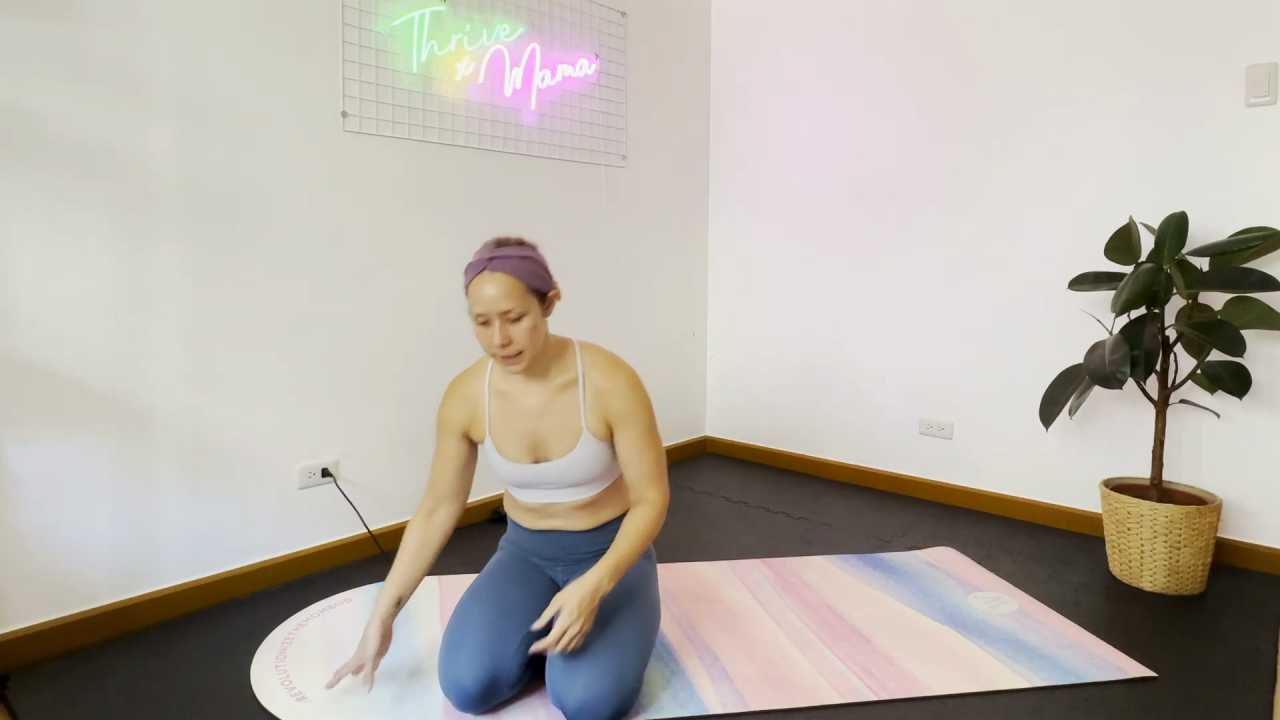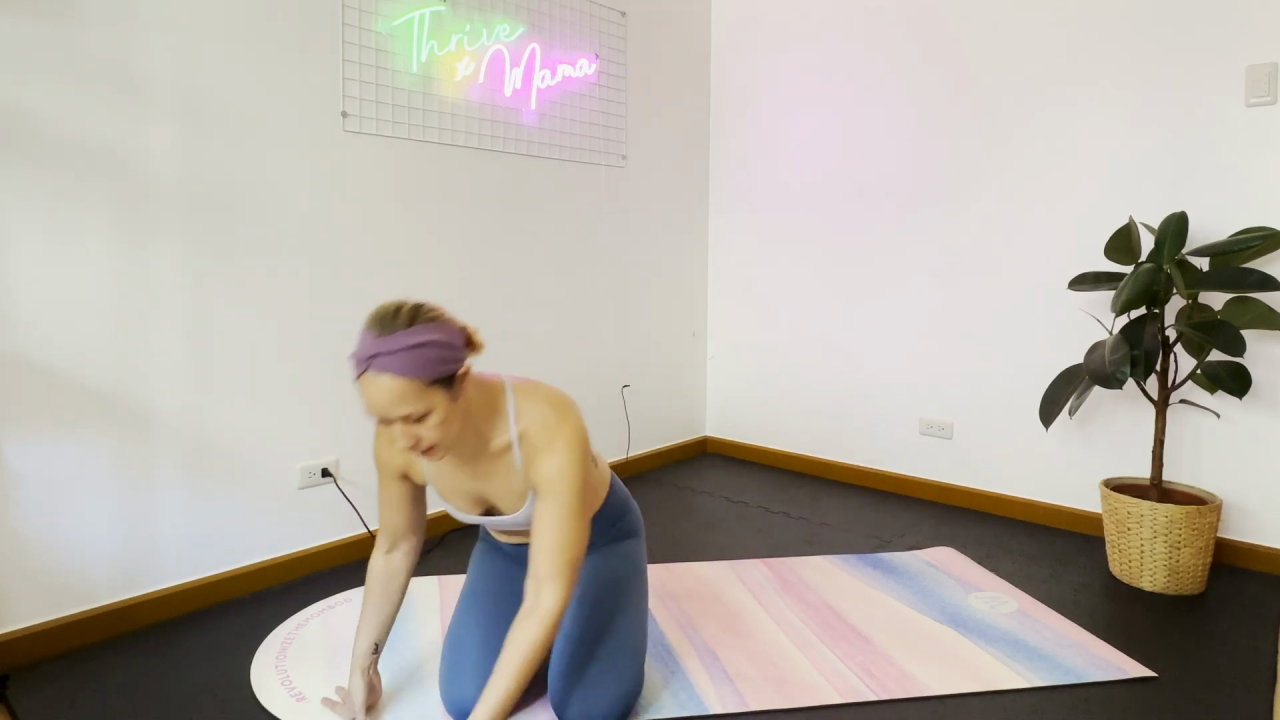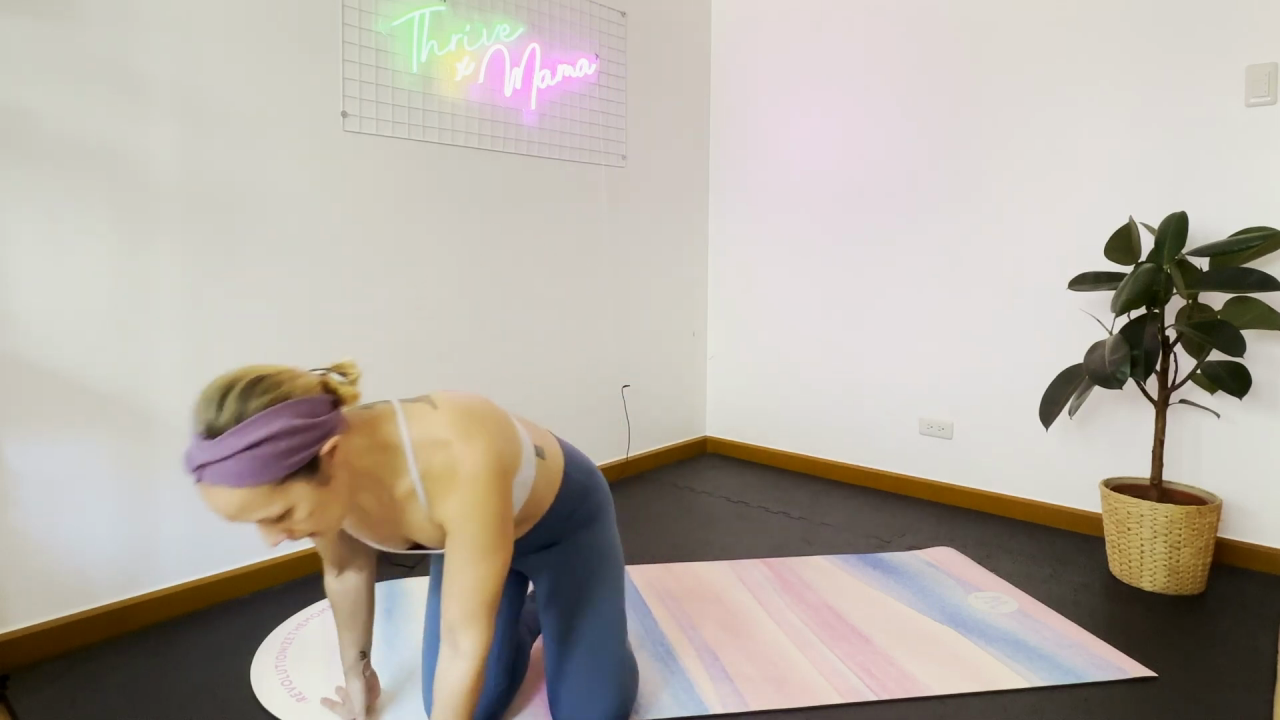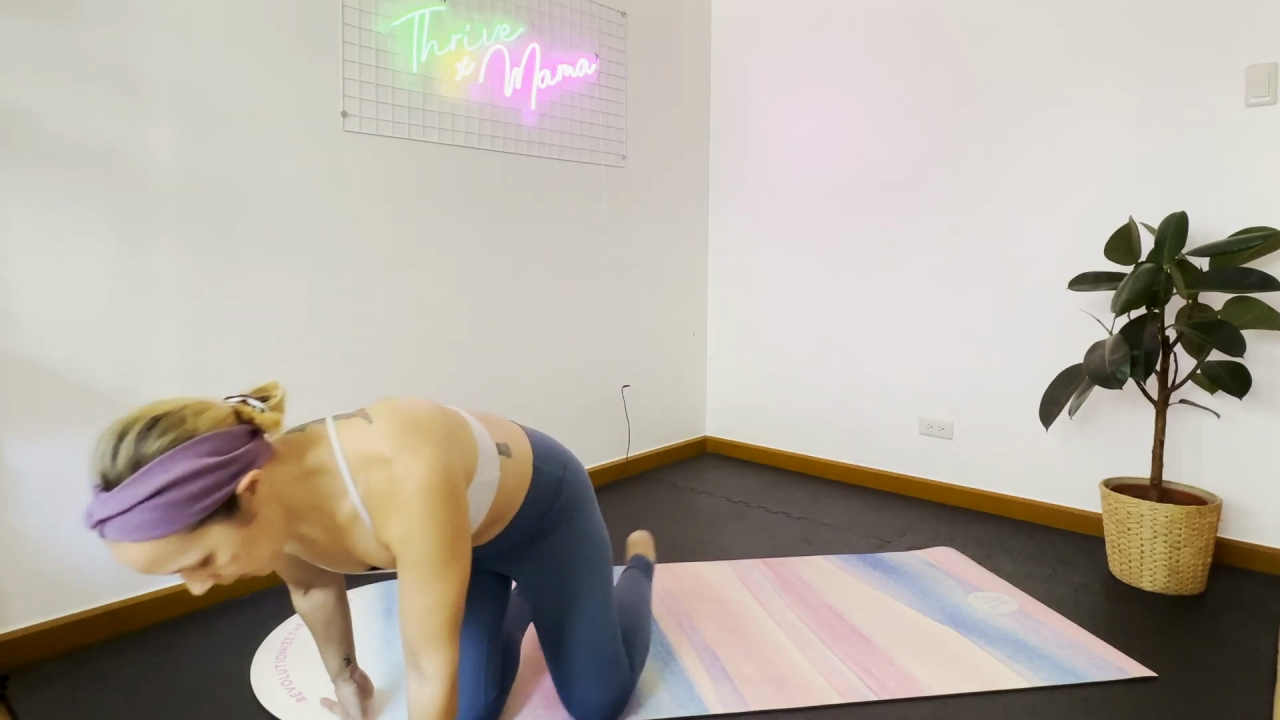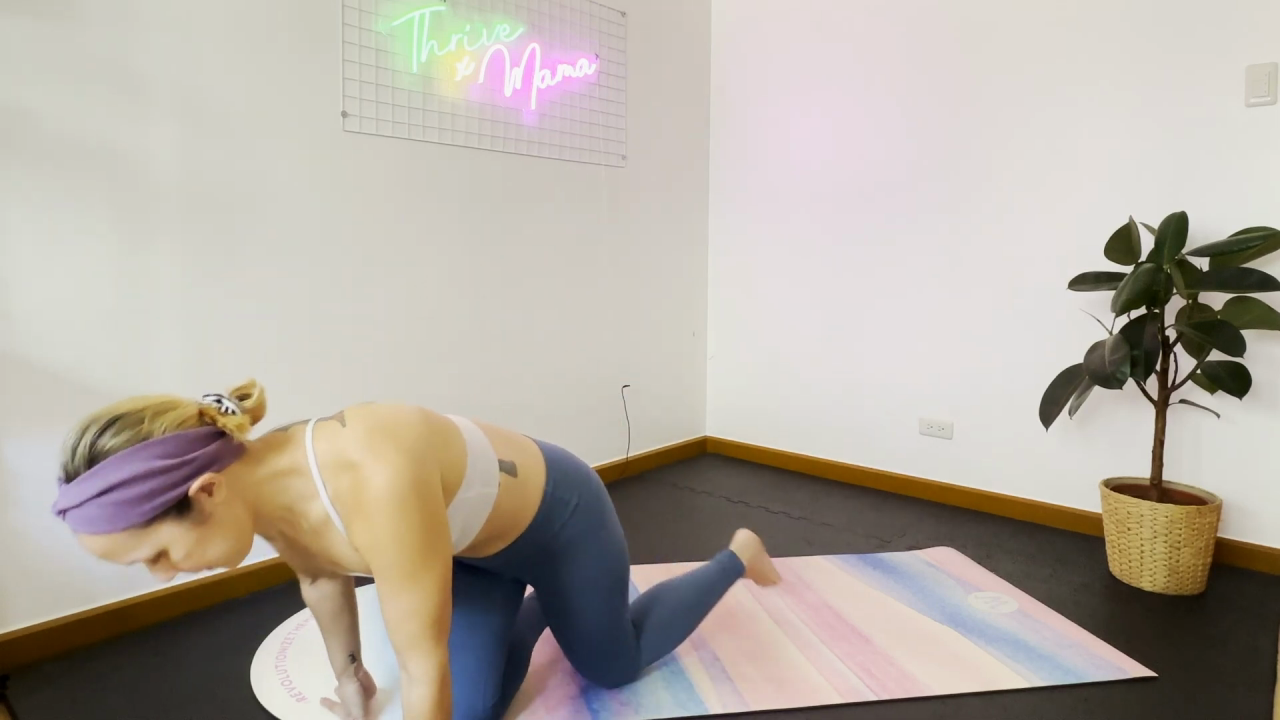
dt=0.3s
person 1, frame 1
left shoulder: (610, 381)
right shoulder: (465, 395)
left elbow: (652, 499)
right elbow: (438, 507)
left wrist: (593, 587)
right wrist: (385, 610)
left hip: (607, 554)
right hip: (525, 551)
left ankle: (593, 624)
right ankle: (541, 629)
person 1, frame 2
left shoulder: (550, 427)
right shoulder: (397, 440)
left elbow: (549, 597)
right elbow: (394, 551)
right wrist: (362, 667)
left hip: (600, 541)
right hip: (505, 547)
right ankle: (548, 627)
person 1, frame 3
left shoulder: (459, 457)
right shoulder: (312, 471)
left elbow: (466, 643)
right elbow: (347, 571)
right wrist: (357, 673)
left hip: (566, 521)
right ankle: (529, 613)
person 1, frame 4
left shoulder: (403, 475)
right shoulder: (259, 503)
left elbow: (436, 670)
right elbow: (315, 586)
left hip: (543, 507)
right hip: (458, 528)
left ankle: (637, 562)
right ankle: (525, 603)
person 1, frame 5
left shoulder: (377, 483)
right shoulder: (261, 490)
right elbow: (323, 578)
left hip: (560, 521)
right hip: (475, 537)
left ankle: (736, 556)
right ankle: (543, 607)
